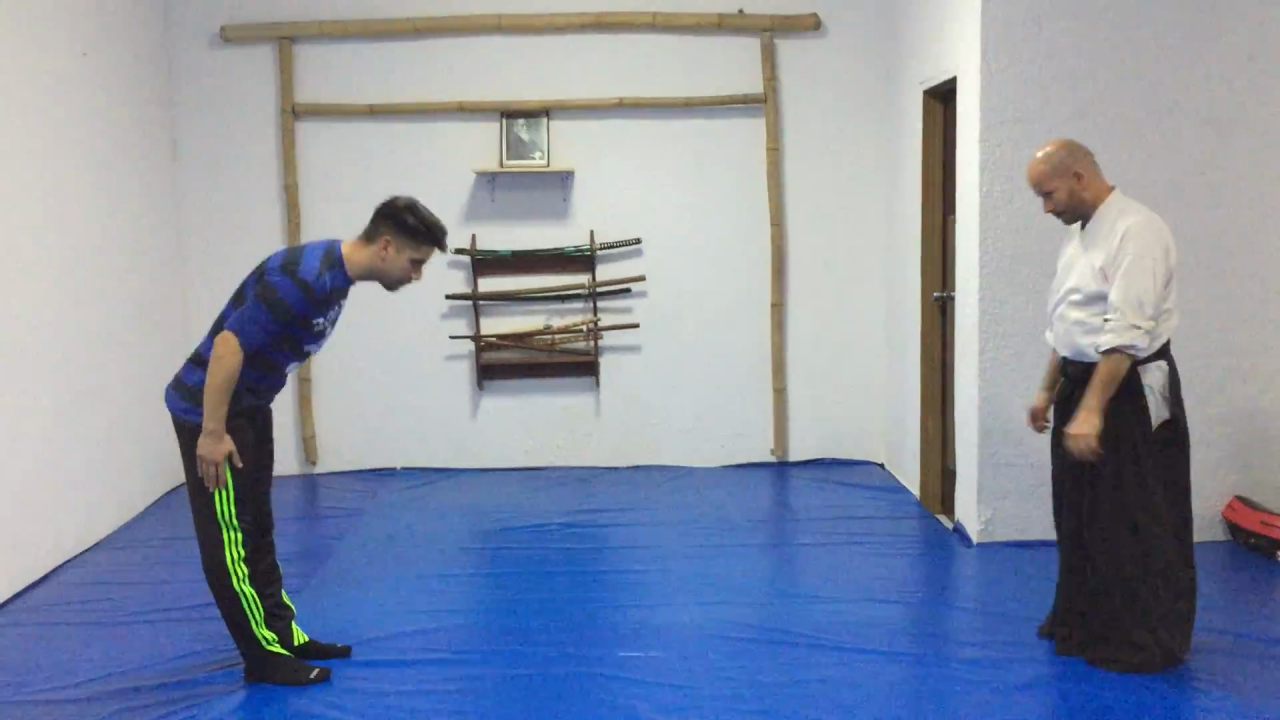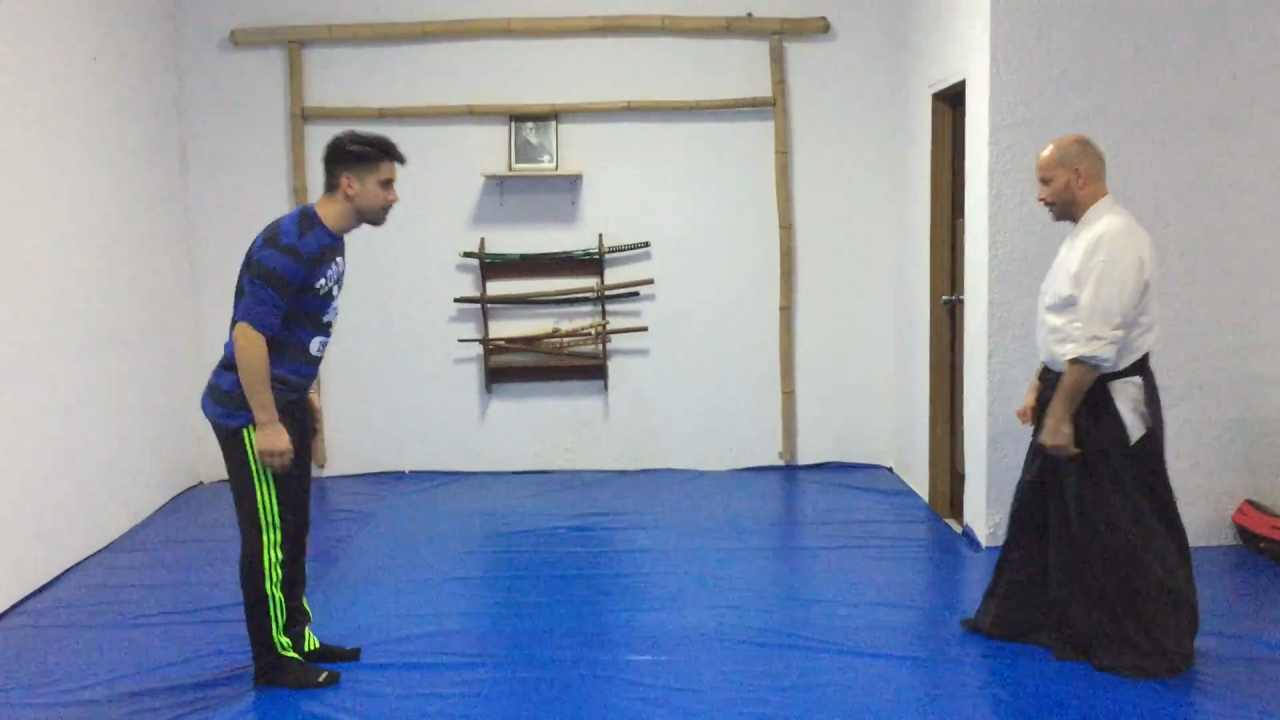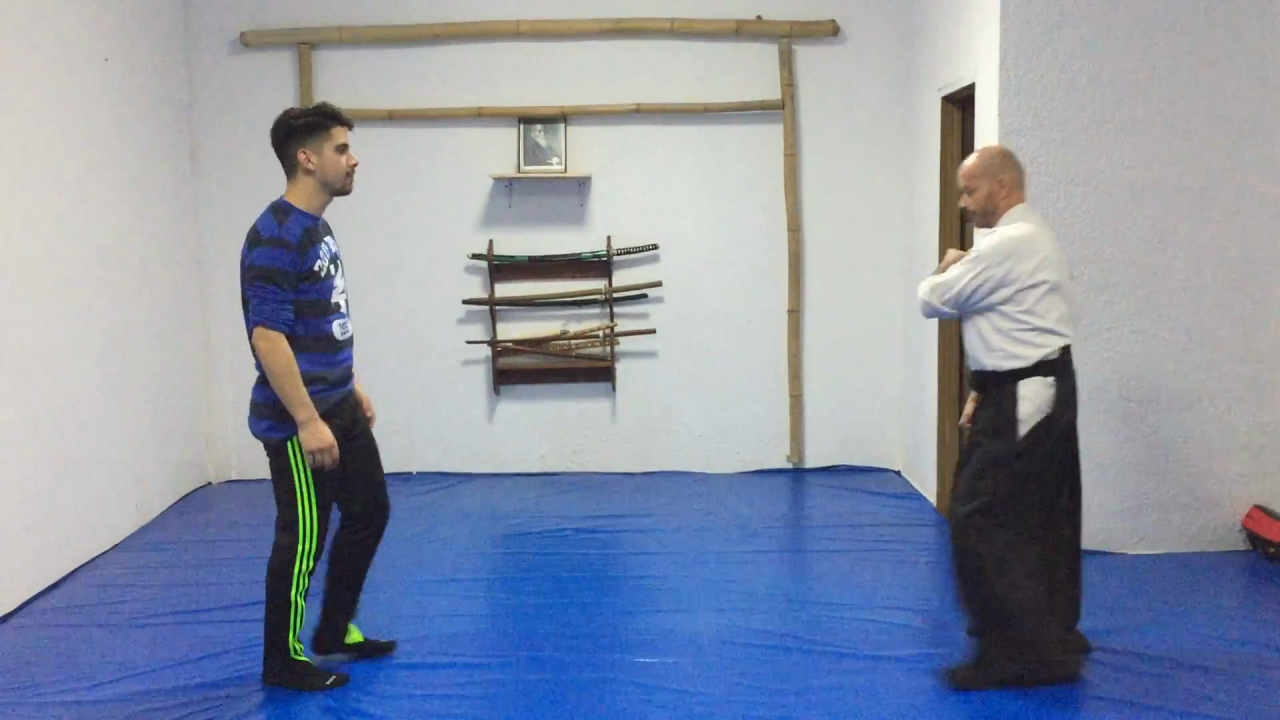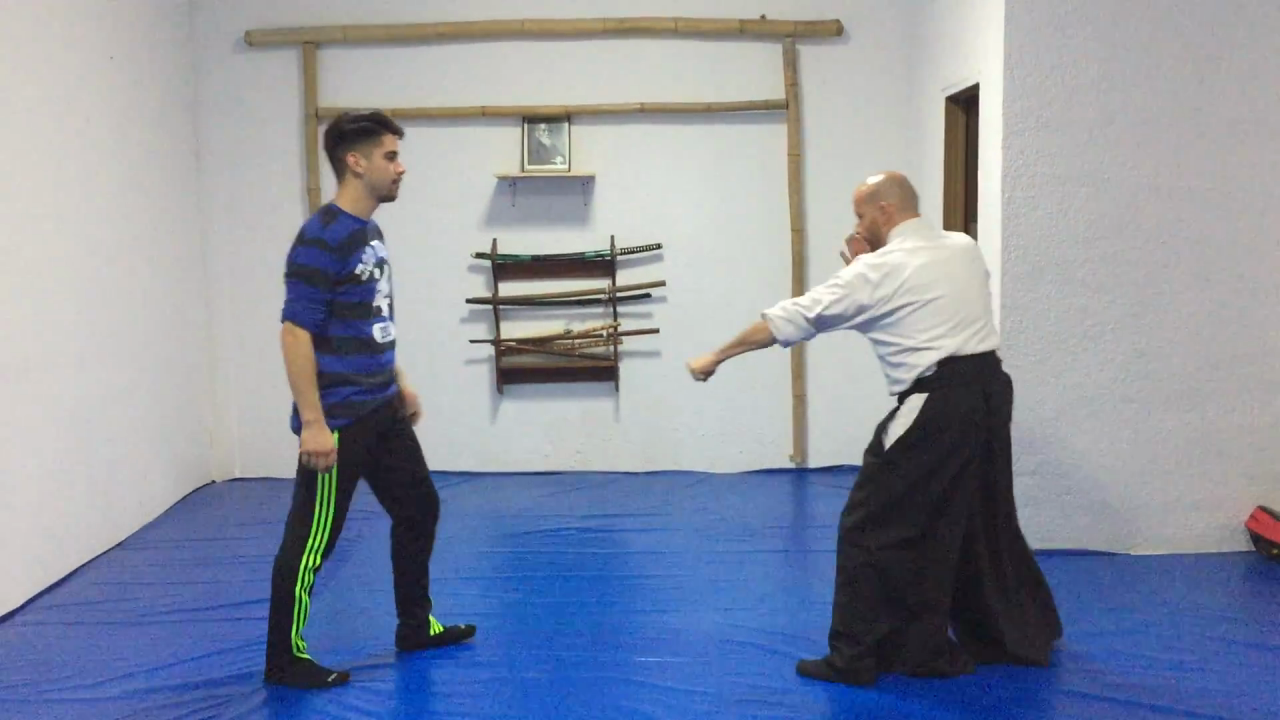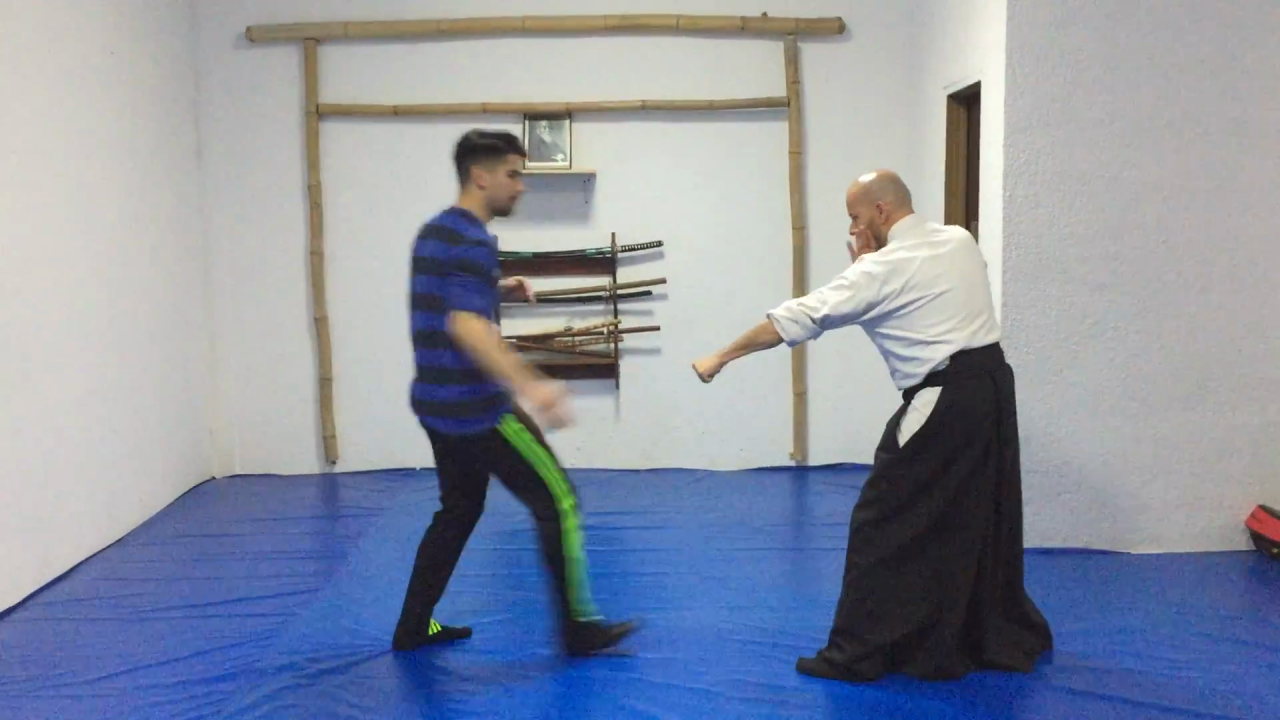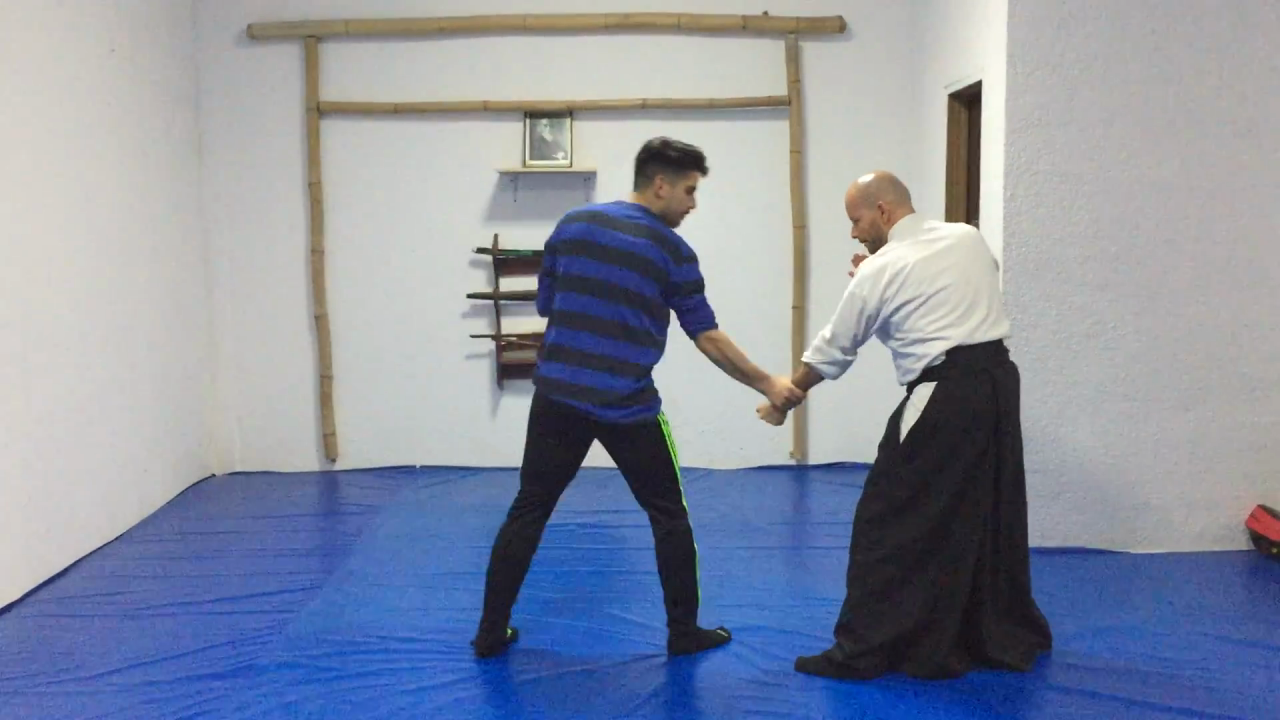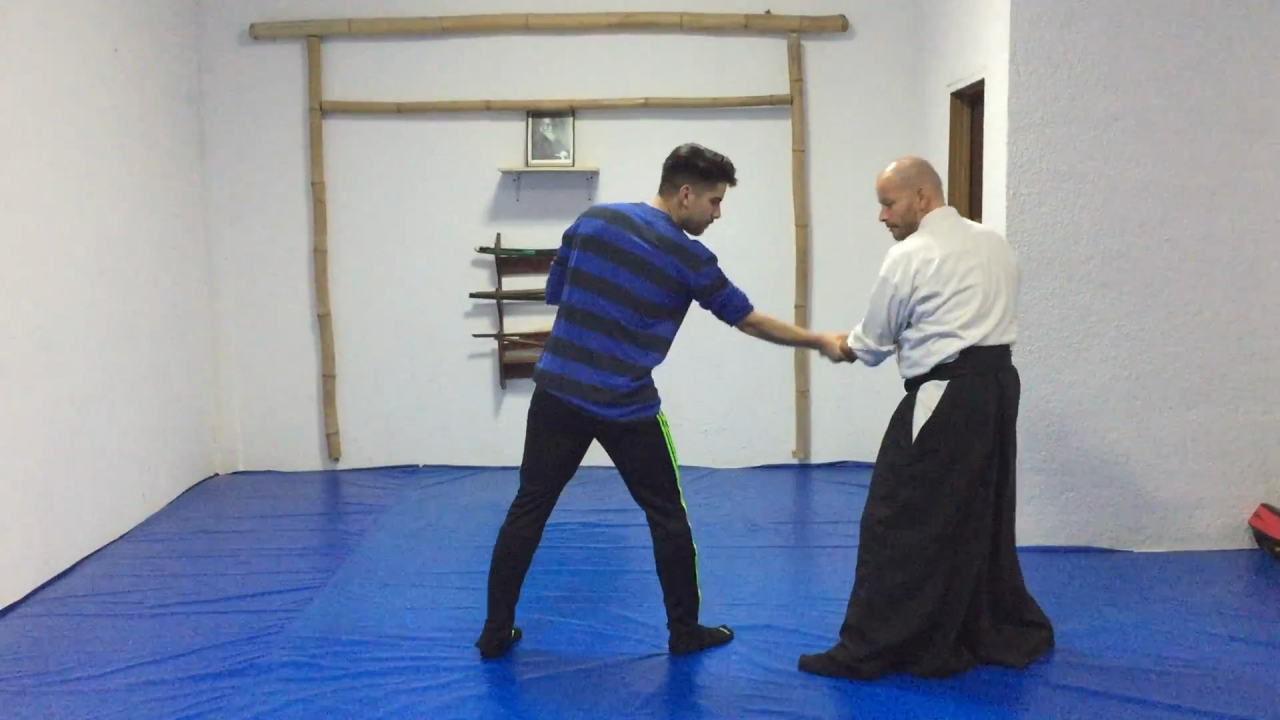
dt=0.5s
person 1, frame 1
left shoulder: (335, 272)
right shoulder: (304, 278)
right elbow: (229, 344)
right wrist: (213, 432)
left hip: (247, 408)
right hip: (210, 409)
left knee: (256, 528)
right knee: (228, 536)
left ankle: (284, 634)
right ankle: (265, 656)
person 1, frame 2
left shoulder: (331, 241)
right shoulder: (289, 244)
right elbow: (249, 335)
left wrist: (304, 396)
right wrist: (267, 423)
left hip: (286, 402)
right hip: (249, 412)
left knee: (293, 527)
right knee: (269, 532)
left ankle: (296, 636)
right ankle: (275, 658)
person 1, frame 3
left shoulder: (319, 228)
right shoulder: (276, 236)
right elbow: (268, 337)
left wrist: (353, 386)
right wrist: (307, 420)
left hip: (337, 405)
right hip: (296, 418)
left knee: (369, 512)
right knee: (301, 536)
left ankle: (336, 628)
right ankle: (282, 661)
person 1, frame 4
left shoulder: (370, 232)
right shoulder: (324, 238)
right elbow: (296, 333)
left wrist: (399, 382)
right wrist: (313, 422)
left hip: (380, 409)
right hip: (338, 418)
left knee: (419, 509)
right knee: (313, 536)
left ankle: (416, 625)
right ankle: (285, 657)
person 1, frame 5
left shoulder: (433, 234)
right shoulder: (470, 241)
right elbow: (466, 325)
left wrist: (494, 292)
right wrist: (527, 384)
left hip: (435, 404)
right hip: (474, 407)
left knee: (458, 512)
right knee: (556, 505)
left ankle: (414, 625)
right ankle: (575, 628)
person 1, frame 6
left shoulder: (573, 225)
right shoulder: (672, 251)
left elbow: (545, 304)
right elbow: (708, 338)
right wrist: (768, 384)
left hip: (558, 395)
right hip: (629, 406)
left knee: (529, 509)
right knee: (668, 516)
left ankle: (492, 631)
right ankle: (683, 631)
person 1, frame 7
left shoulder: (592, 219)
right shoulder: (688, 259)
left elbow: (554, 291)
right elbow: (748, 318)
right wrist: (819, 341)
left hip: (556, 390)
right hip: (625, 406)
left knee: (529, 507)
right knee: (667, 515)
left ankle: (495, 632)
right ankle: (685, 630)
person 2, frame 1
left shoulder: (1135, 230)
right shoulder: (1082, 233)
left elbow: (1128, 334)
left wrist: (1092, 410)
right wrist: (1049, 391)
left hip: (1131, 394)
right hip: (1086, 389)
left knee: (1134, 520)
right knee: (1082, 513)
left ankle: (1146, 640)
right ankle: (1086, 622)
person 2, frame 2
left shoulder: (1114, 238)
right shoulder: (1085, 234)
left elbow: (1095, 344)
left wrist: (1062, 415)
right wrist: (1039, 389)
left hip: (1107, 403)
right hip: (1071, 395)
left knee: (1127, 530)
right knee: (1040, 508)
left ankle: (1153, 646)
right ankle: (1023, 615)
person 2, frame 3
left shoulder: (1010, 244)
right shoulder: (1028, 240)
left elbow: (936, 300)
left wrist: (948, 269)
right wrist: (979, 395)
left hip: (1026, 400)
right hip: (1019, 393)
left knee: (984, 519)
right knee: (1034, 518)
left ankle: (1021, 651)
right ankle: (1041, 636)
person 2, frame 4
left shoulder: (880, 270)
right shoulder: (964, 248)
left elbow: (794, 317)
left wrist: (718, 356)
left hip: (936, 408)
right hip: (988, 395)
left knee: (873, 527)
right knee: (983, 521)
left ankle: (855, 656)
right ankle: (1018, 635)
person 2, frame 5
left shoulder: (884, 268)
right shoulder: (961, 242)
left elbow: (799, 317)
left wrist: (722, 356)
left hip: (944, 403)
right hip: (992, 389)
left knee: (885, 524)
right knee: (982, 518)
left ankle: (857, 653)
right ankle: (1006, 637)
person 2, frame 6
left shoulder: (881, 270)
right shoulder: (969, 239)
left elbow: (831, 350)
left wrist: (784, 398)
left hip: (945, 398)
right hip: (997, 384)
left knee: (890, 522)
right knee: (990, 514)
left ankle: (860, 651)
right ankle: (1007, 635)
person 2, frame 7
left shoulder: (910, 255)
right shoulder: (995, 243)
left elbow: (872, 344)
left wrist: (841, 346)
left hip: (946, 398)
right hip: (998, 387)
left knee: (900, 522)
right knee: (982, 516)
left ankle: (868, 650)
right ankle: (1009, 632)
